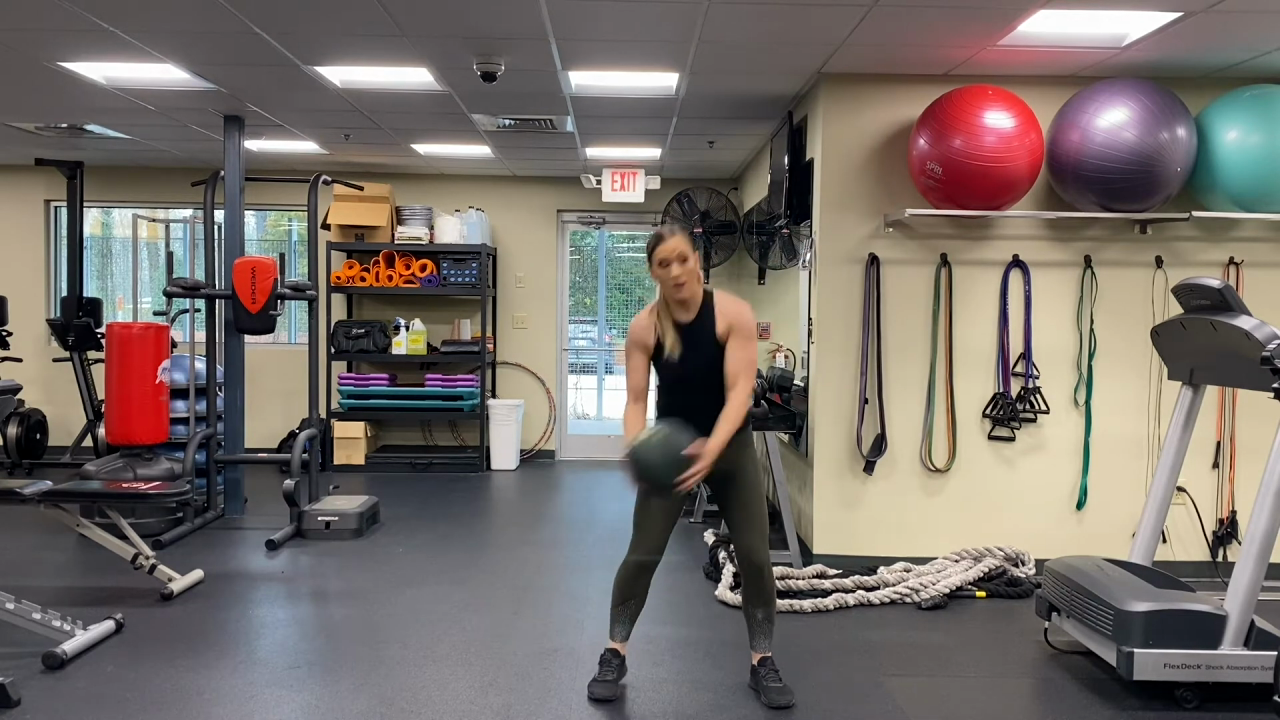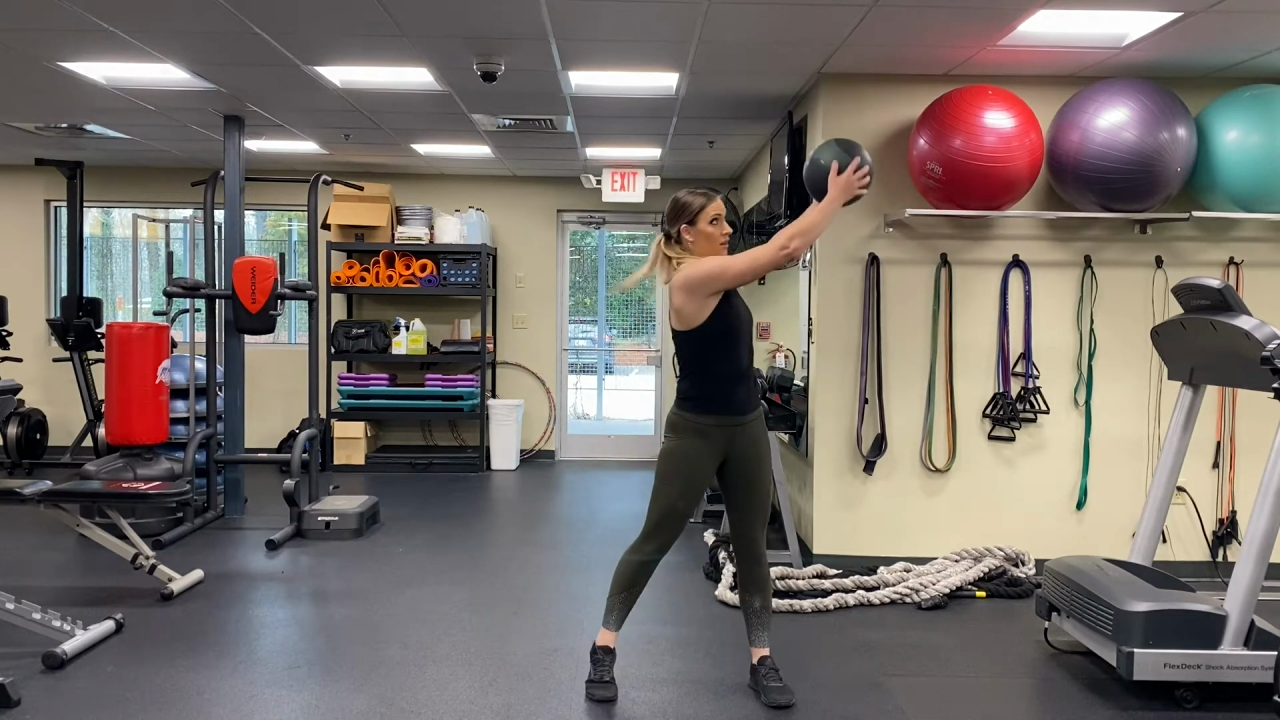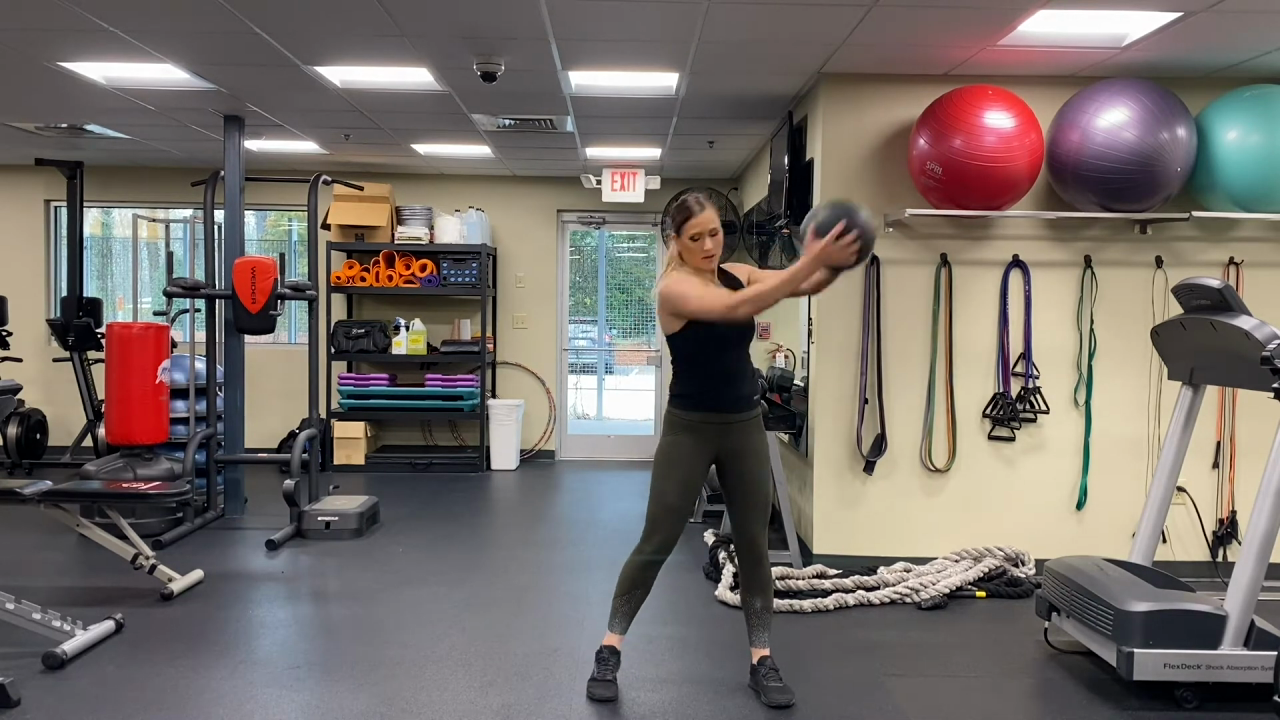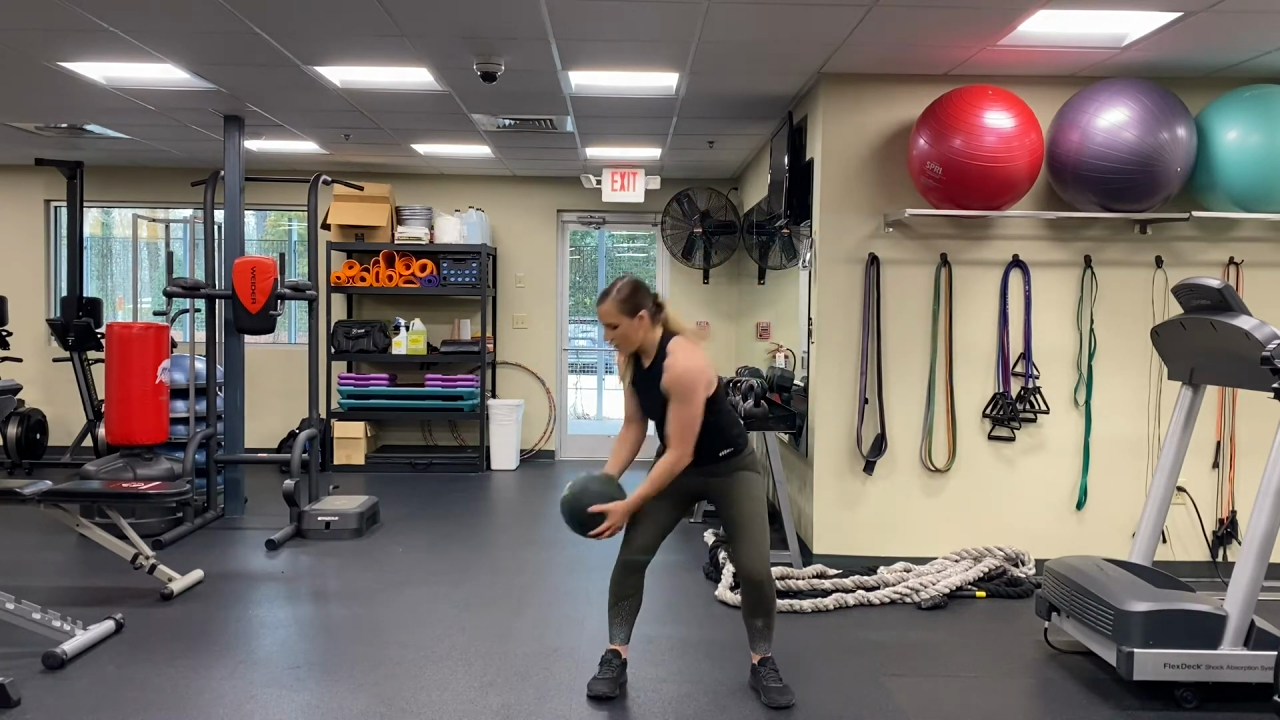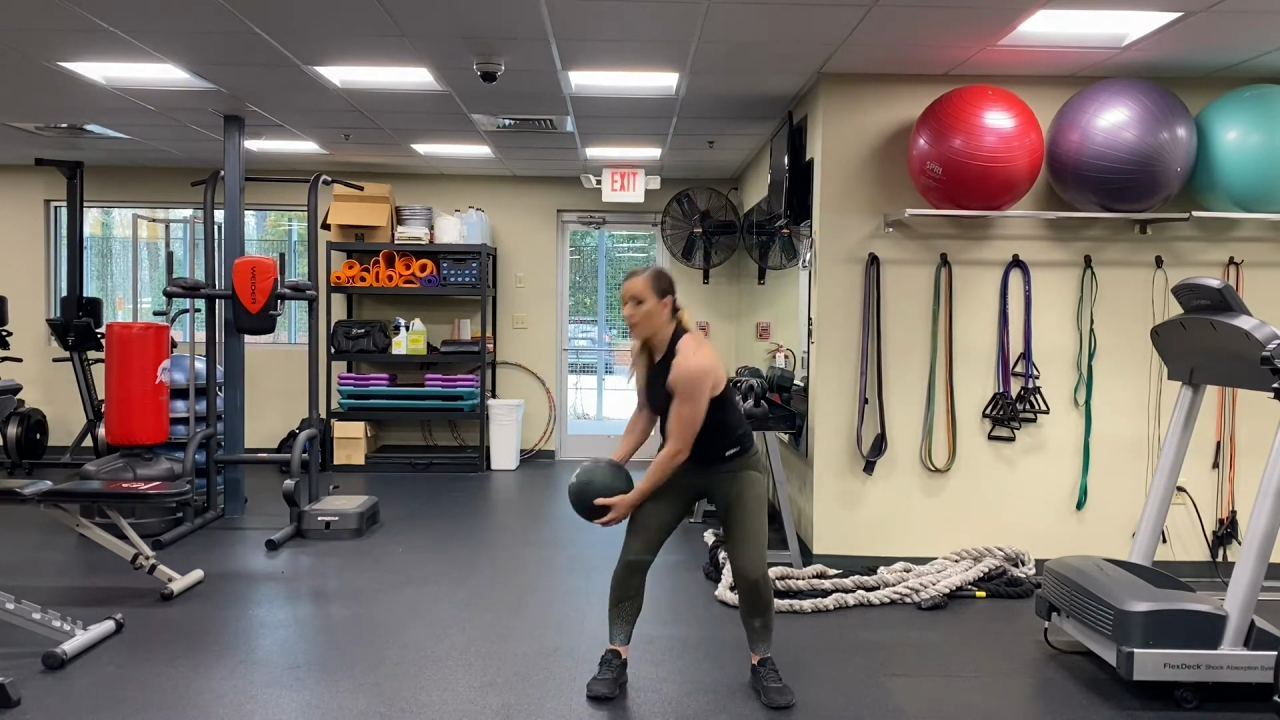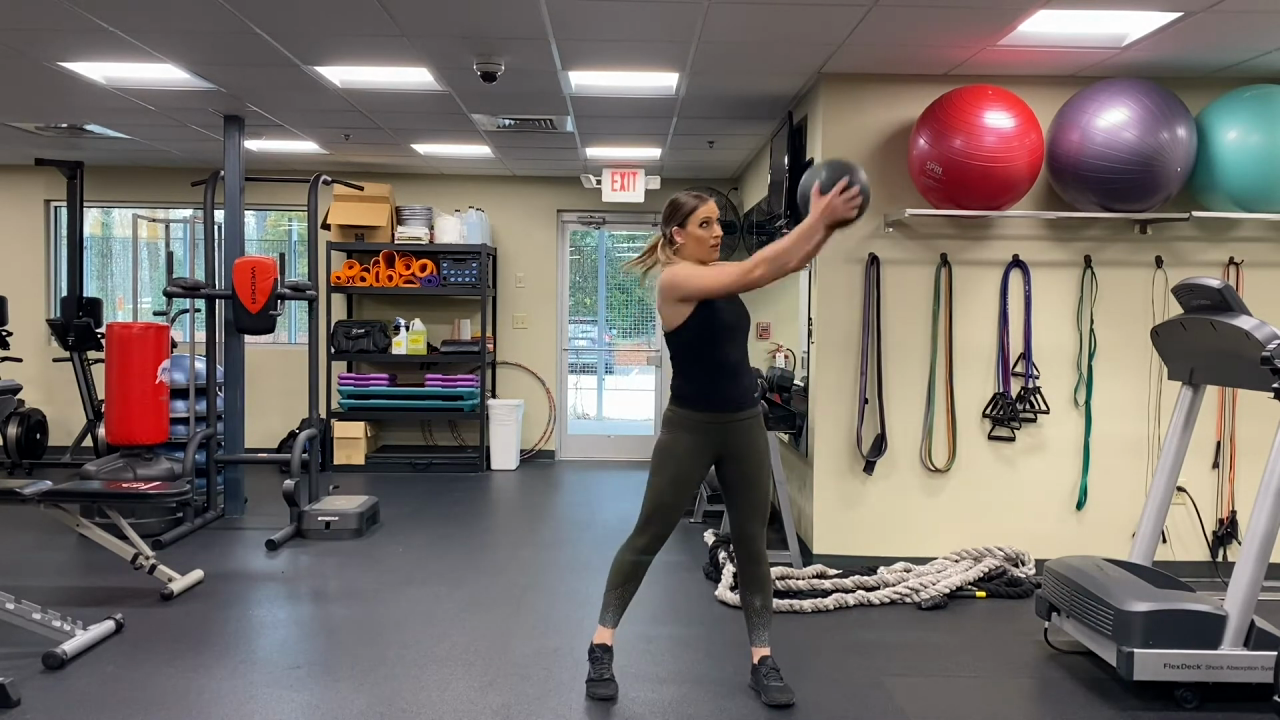
dt=0.4s
person 1, frame 1
left shoulder: (732, 312)
right shoulder: (645, 326)
left elbow: (740, 392)
right elbow: (636, 401)
left wrist: (714, 447)
right wrist: (636, 447)
left hip: (730, 446)
left knee: (755, 557)
right knee: (643, 555)
left ankle: (762, 660)
right ankle: (614, 653)
person 1, frame 2
left shoulder: (717, 270)
right shoulder: (693, 276)
left elbow: (778, 251)
right elbow: (781, 249)
left wrist: (832, 199)
right wrist: (836, 197)
left hip: (746, 426)
right hip: (696, 431)
left knee: (752, 546)
right knee: (654, 541)
left ankle: (761, 659)
right ankle: (604, 647)
person 1, frame 3
left shoulder: (738, 274)
right shoulder: (674, 287)
left elbow: (799, 285)
right elbow: (735, 308)
left wrist: (834, 263)
right wrist: (804, 264)
left hip: (745, 426)
right hip: (690, 429)
left knee: (754, 544)
right knee: (656, 544)
left ankle: (761, 661)
right ankle: (609, 649)
person 1, frame 4
left shoulder: (682, 363)
right shoulder: (631, 362)
left elbow: (679, 455)
right elbow: (635, 427)
left wrist: (626, 507)
right wrist: (605, 481)
left hip: (731, 467)
right hip: (677, 468)
left knee: (754, 570)
right knee: (631, 555)
left ankle: (762, 661)
right ankle: (616, 655)
person 1, frame 5
left shoulder: (693, 360)
right shoulder: (643, 353)
left elbow: (677, 448)
left wrist: (632, 500)
right wrist: (613, 462)
left hip: (734, 467)
right hip: (682, 466)
left knee: (752, 573)
right knee: (634, 558)
left ankle: (762, 662)
right ankle: (616, 656)
person 1, frame 6
left shoulder: (727, 271)
right shoulder: (676, 279)
left elbow: (789, 260)
right elbow: (753, 271)
left wrist: (828, 222)
right wrist: (816, 217)
left hip: (744, 425)
right hip: (690, 426)
left knee: (752, 544)
right knee: (648, 537)
left ankle: (762, 660)
right ankle: (601, 645)
